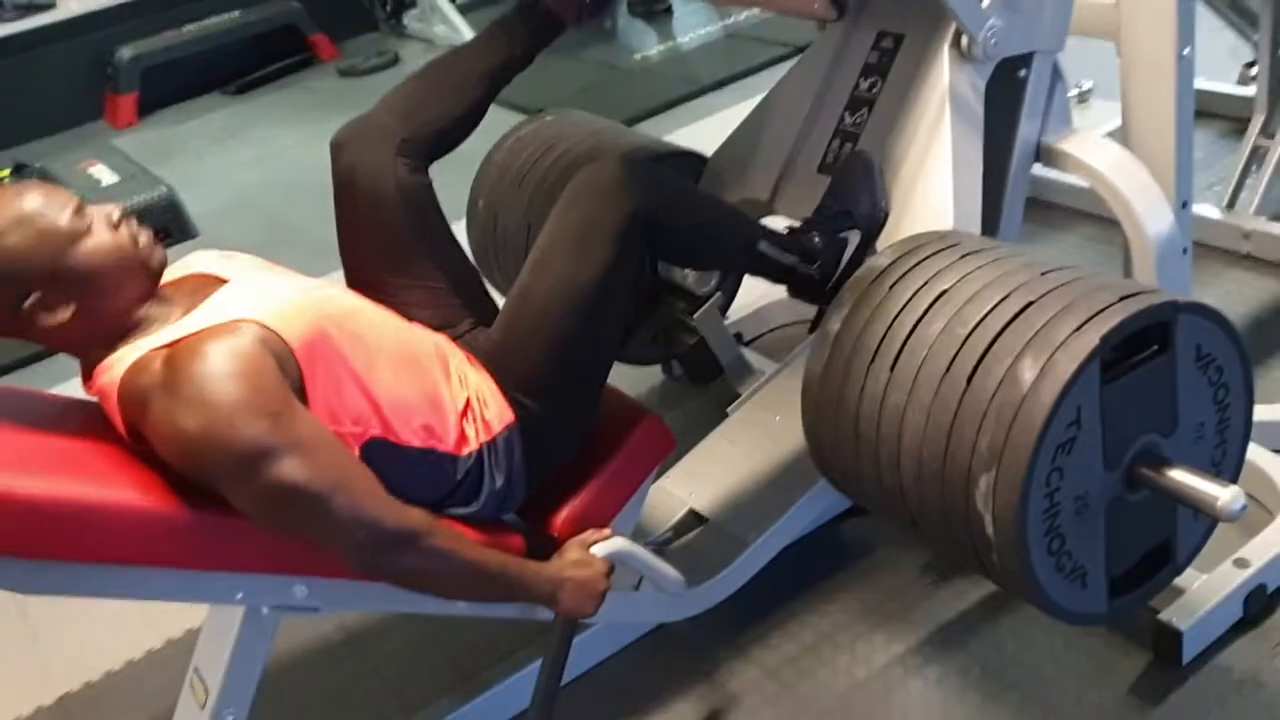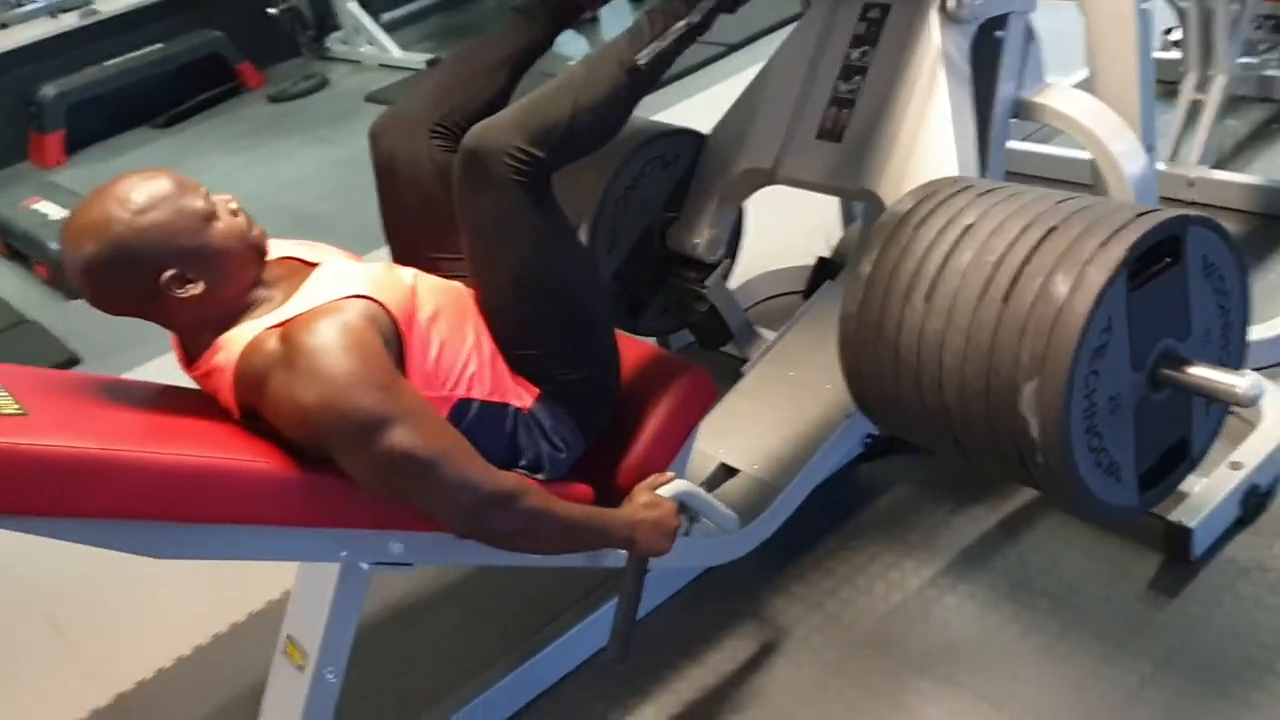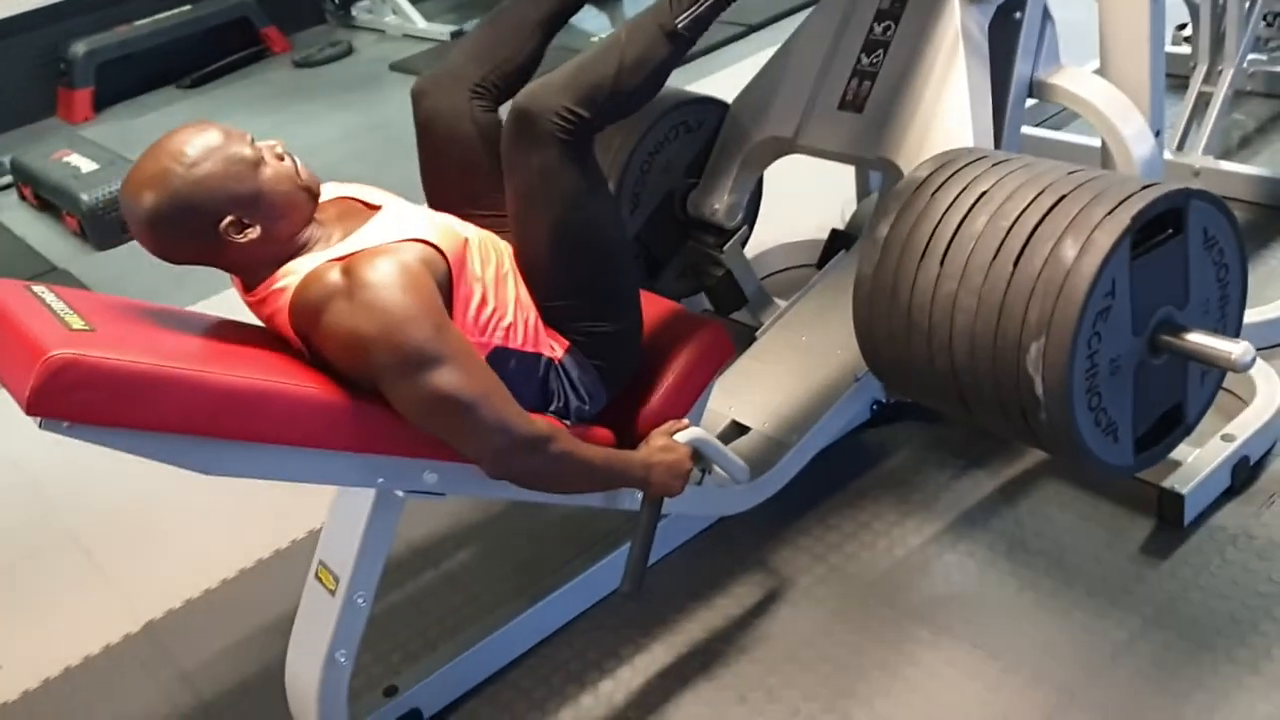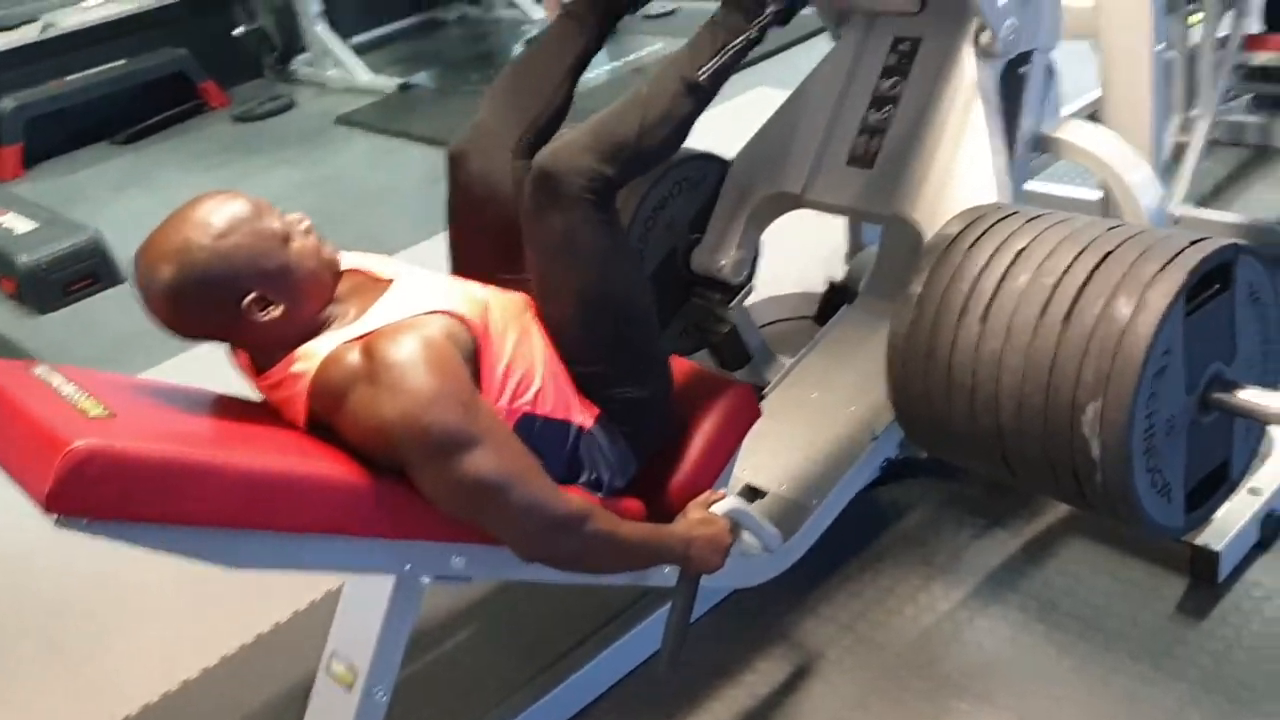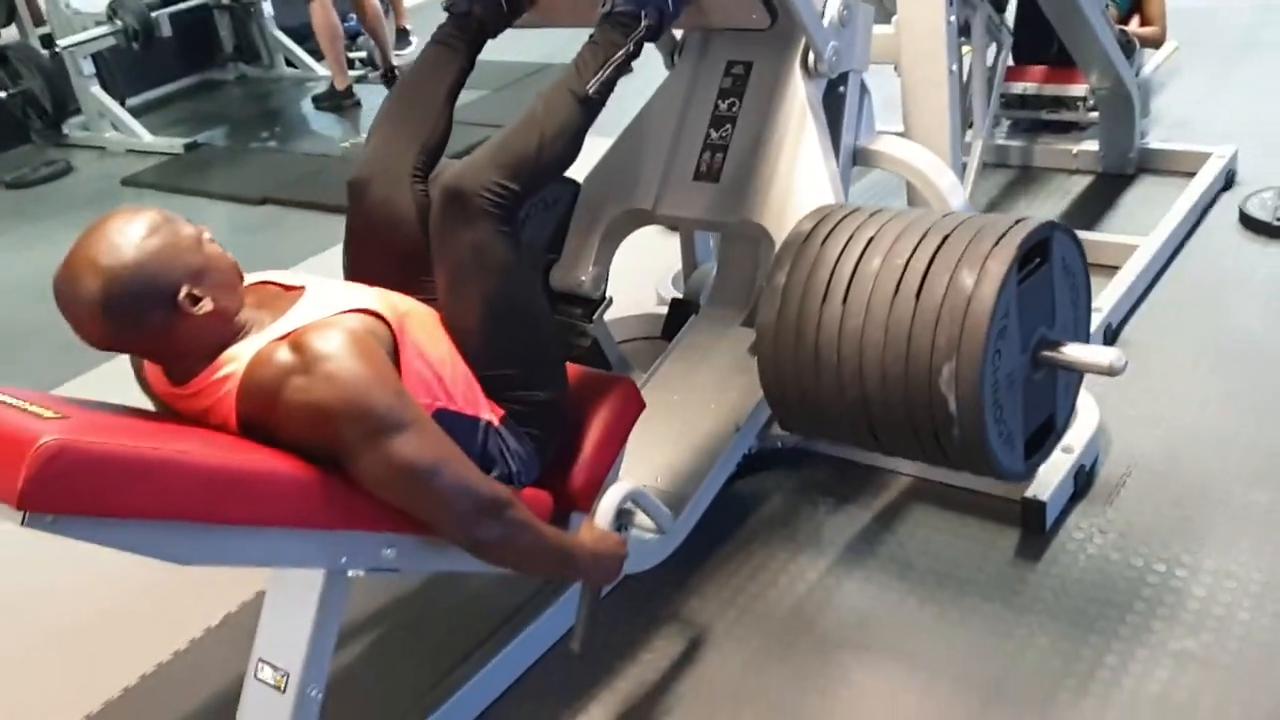
dt=1s
person 1, frame 1
left shoulder: (147, 305)
right shoulder: (202, 392)
right elbow: (378, 540)
right wrist: (548, 584)
left hip: (436, 348)
right hip: (491, 432)
left knee: (371, 148)
right knee: (616, 190)
right ankle: (810, 263)
person 1, frame 2
left shoulder: (220, 313)
right shoulder: (316, 363)
right elbow: (480, 507)
right wrist: (625, 527)
right hip: (543, 406)
left knee: (406, 132)
right knee: (498, 152)
person 1, frame 3
left shoulder: (275, 249)
right shoulder: (371, 294)
right elbow: (511, 449)
right wrist: (642, 469)
right hip: (572, 360)
left knee: (449, 91)
right knee: (547, 113)
person 1, frame 4
left shoulder: (271, 338)
right shoulder: (397, 375)
right elbow: (548, 530)
right wrist: (682, 542)
right hip: (601, 430)
left knee: (486, 153)
right knee: (567, 171)
person 1, frame 5
left shoulder: (159, 359)
right shoulder: (317, 367)
right elbow: (474, 517)
right wrist: (581, 557)
left hip: (399, 406)
right hip: (503, 428)
left knee: (382, 181)
right knee: (471, 191)
